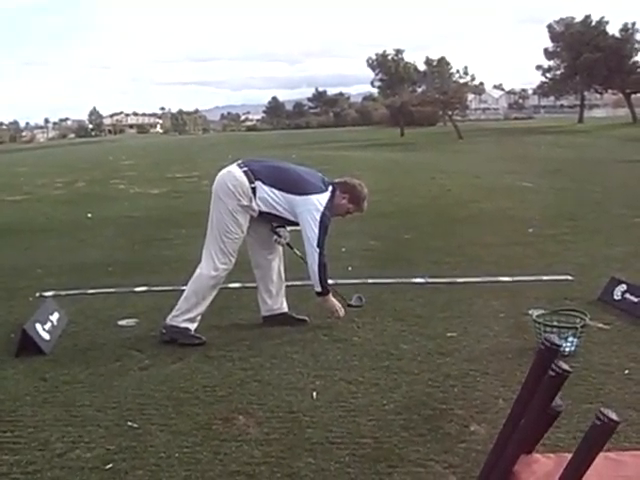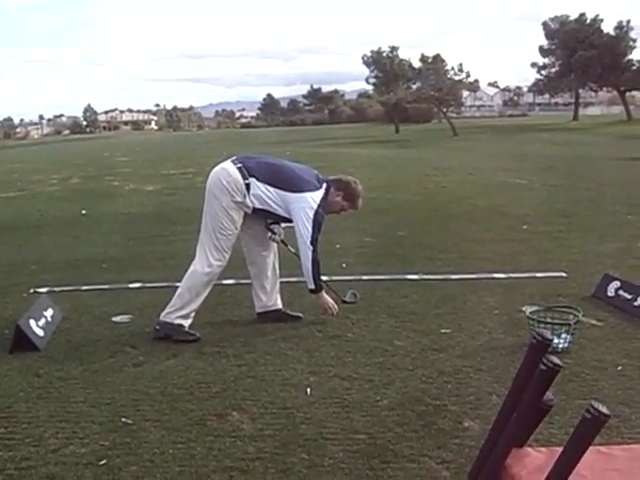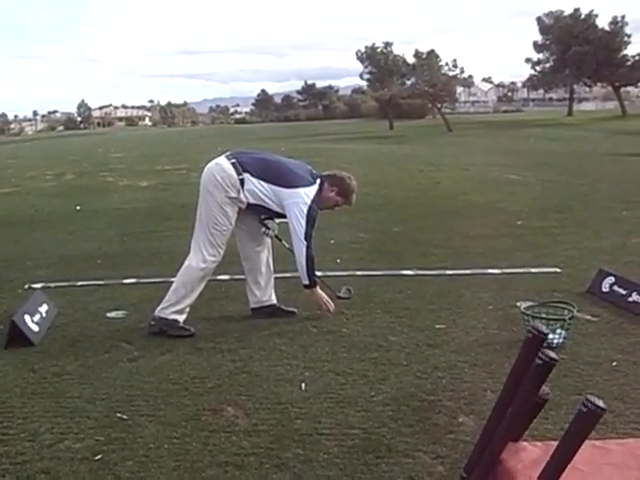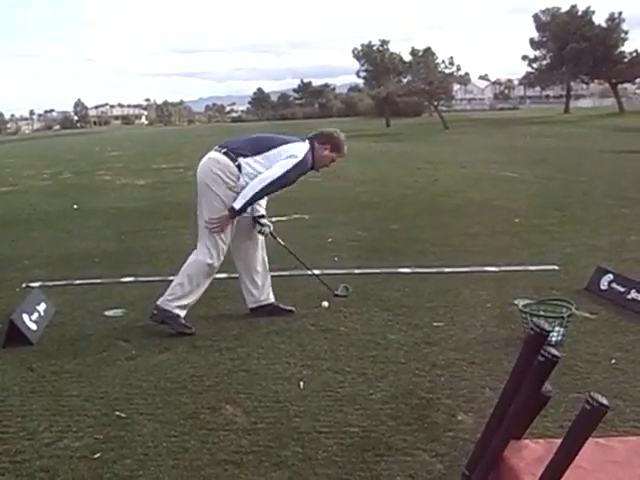
dt=0.5s
person 1, frame 1
left shoulder: (322, 186)
right shoulder: (318, 205)
right elbow: (315, 252)
left wrist: (279, 226)
right wrist: (325, 295)
left hip: (240, 181)
right hip: (236, 187)
left knee: (268, 249)
right knee: (219, 262)
left ankle: (274, 310)
right ankle: (177, 325)
person 1, frame 2
left shoulder: (316, 183)
right shoulder: (311, 202)
right elbow: (308, 249)
left wrist: (273, 222)
right wrist: (318, 292)
left hip: (234, 176)
right hip: (231, 184)
left knee: (263, 246)
right knee: (213, 259)
left ankle: (268, 307)
right ankle: (171, 321)
person 1, frame 3
left shoulder: (310, 177)
right shoulder: (305, 198)
right elbow: (302, 245)
left wrist: (266, 217)
right wrist: (313, 289)
left hip: (228, 173)
right hip: (225, 180)
left knee: (257, 241)
right knee: (207, 255)
left ankle: (263, 302)
right ankle: (166, 317)
person 1, frame 4
left shoulder: (297, 148)
right shoulder: (302, 157)
right elbow: (264, 183)
left wrist: (258, 214)
right wrist: (232, 214)
left hip: (219, 166)
right hip: (221, 171)
left knee: (249, 238)
right knee: (211, 250)
left ankle: (260, 301)
right ankle: (169, 308)
